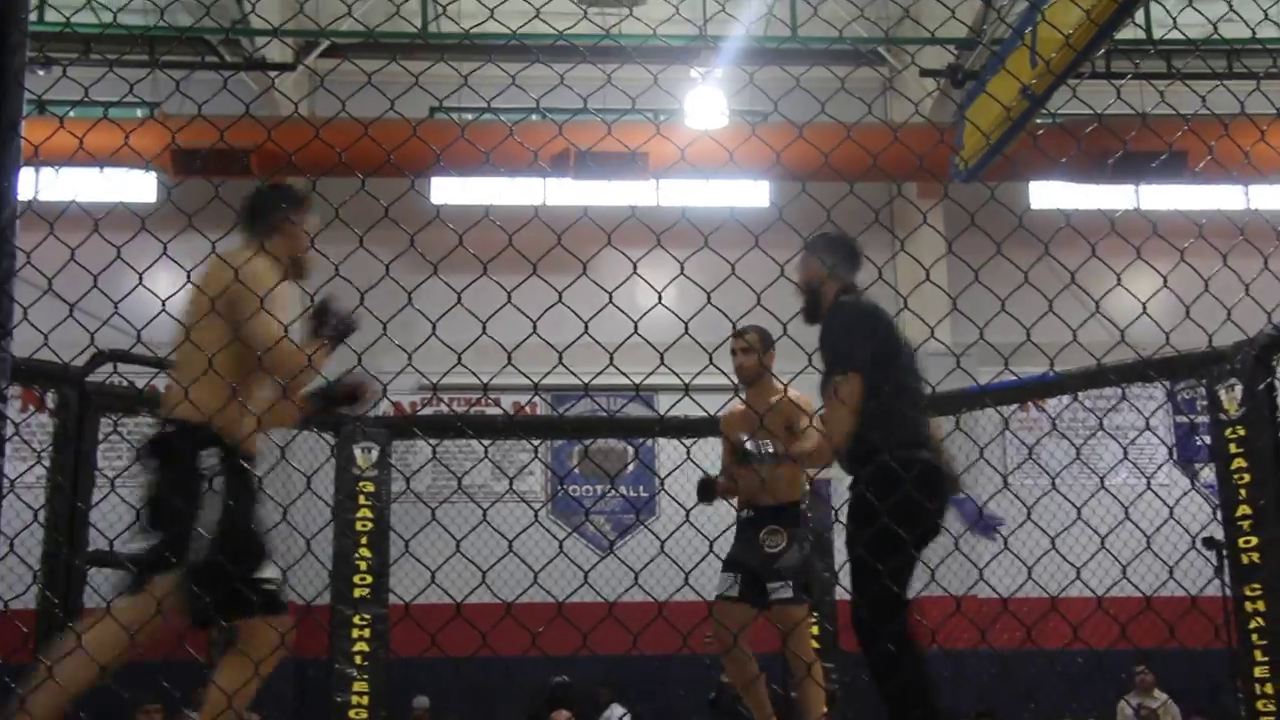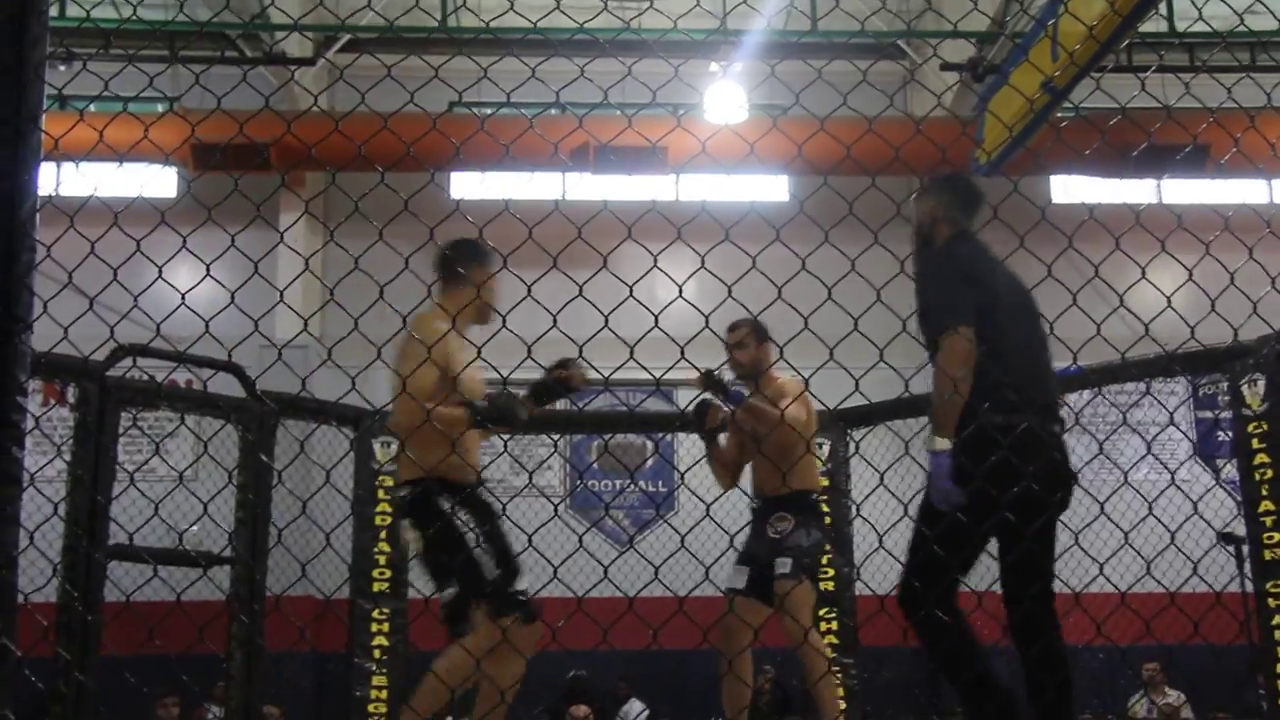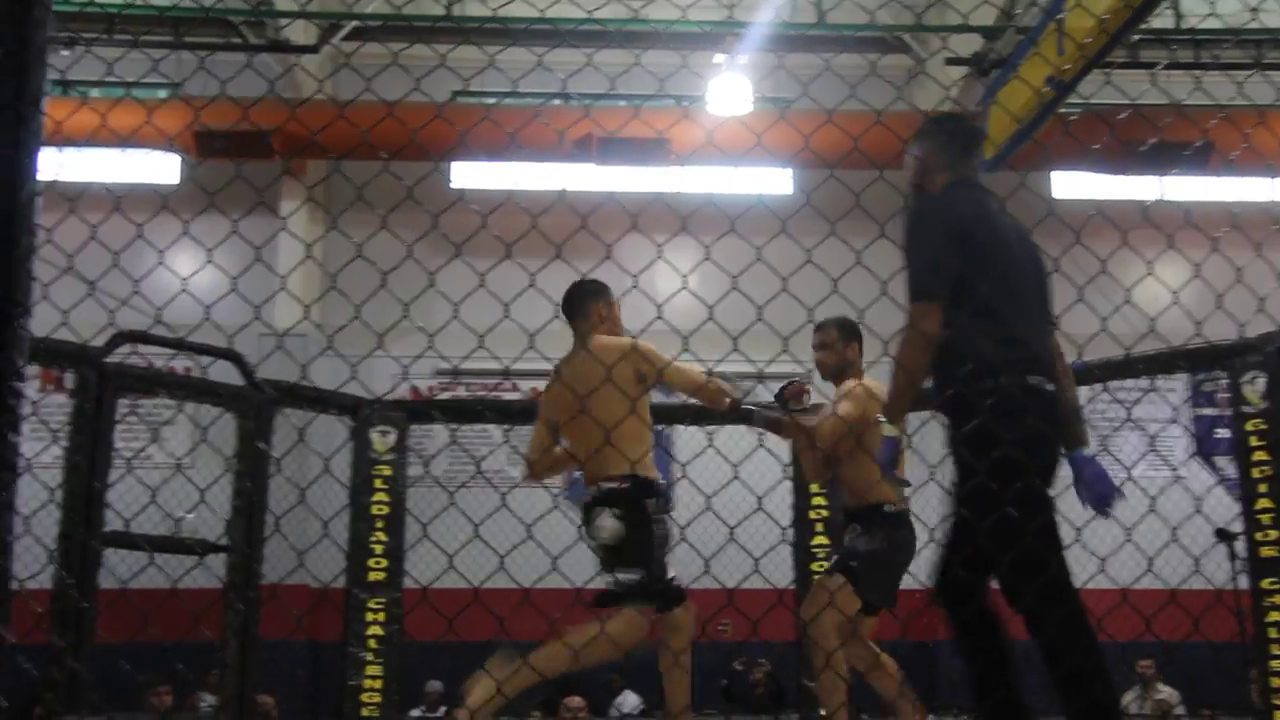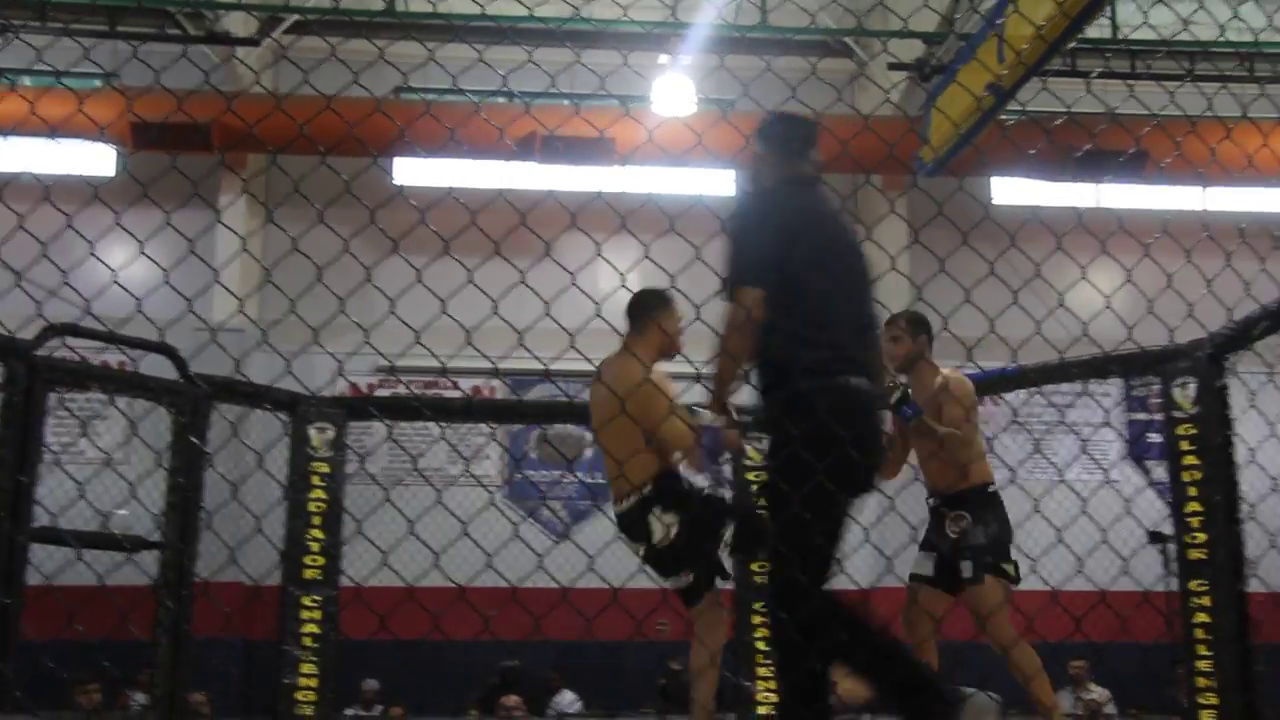
dt=0.5s
person 1, frame 1
left shoulder: (847, 317)
right shoulder: (872, 321)
left elbow: (847, 396)
right elbow: (913, 415)
left wrist: (805, 454)
right wrist: (957, 493)
left hip: (888, 487)
right hip: (914, 485)
left knee: (877, 621)
right knee: (885, 618)
person 1, frame 2
left shoulder: (943, 261)
right shoulder: (1003, 273)
left elbow: (957, 347)
left wrist: (941, 448)
left hip: (983, 449)
right hip: (1041, 453)
left knee: (924, 594)
right knee: (1031, 610)
person 1, frame 3
left shoulder: (933, 213)
right shoulder: (1006, 226)
left elbow: (926, 327)
right elbow: (1049, 343)
left wrist: (890, 426)
right wrist: (1078, 446)
left hip: (990, 417)
right hip: (1028, 415)
left knee: (1038, 588)
right knee: (957, 581)
person 1, frame 4
left shoulder: (760, 210)
right shoulder: (836, 225)
left elbow: (749, 314)
right elbow: (872, 342)
left wrist: (716, 408)
left hip: (810, 413)
right hip: (850, 416)
left knee: (798, 597)
right knee: (792, 591)
person 2, frame 1
left shoulder: (241, 284)
right shoulder: (252, 272)
right elbow: (282, 366)
left wrist: (317, 401)
right wrist: (326, 336)
left hip: (219, 465)
right hip: (200, 458)
left knee: (269, 625)
right knee: (152, 607)
person 2, frame 2
left shoulder: (454, 341)
right shoulder: (430, 329)
right elbow: (406, 416)
left wrist: (538, 393)
right wrist: (476, 415)
left hip: (461, 498)
right hip: (437, 499)
left knee: (521, 631)
right knee: (490, 628)
person 2, frame 3
left shoulder: (559, 378)
right shoulder: (631, 352)
left elbow: (537, 467)
right elbow: (712, 393)
right wrist: (729, 396)
left hip: (600, 502)
right hip: (632, 497)
left knee: (679, 617)
right knee: (628, 623)
right ankle: (497, 682)
person 2, frame 4
left shoulder: (606, 374)
right shoulder: (647, 377)
right elbow: (689, 449)
right wrist: (724, 436)
left hip: (635, 513)
right hip: (662, 502)
left knee: (712, 614)
person 3, frame 1
left shoulder: (791, 402)
right shoulder: (731, 418)
left wrist: (764, 451)
right wrist: (715, 485)
left hip: (785, 526)
right hip: (748, 528)
left knee: (794, 635)
right knee: (726, 632)
person 3, frame 2
left shoulder: (789, 389)
right shoulder: (739, 414)
left elbow: (793, 429)
right elbow: (728, 479)
left wrist: (733, 397)
right wrist: (710, 437)
left hip: (797, 516)
right hip: (763, 520)
left knee: (795, 620)
right knee: (730, 632)
person 3, frame 3
left shoulder: (861, 392)
right shoulder: (848, 400)
left elbow: (816, 434)
right elbow: (818, 475)
right wrist: (794, 411)
left hip: (879, 529)
right hip: (863, 531)
left knee: (820, 619)
right knee: (853, 639)
person 3, frame 4
left shoulder: (950, 384)
right shoulder: (903, 400)
left elbow: (960, 446)
right elbow: (888, 469)
left wrist: (911, 416)
left hip: (976, 512)
right hip: (943, 514)
left knee: (997, 623)
right knee: (917, 623)
